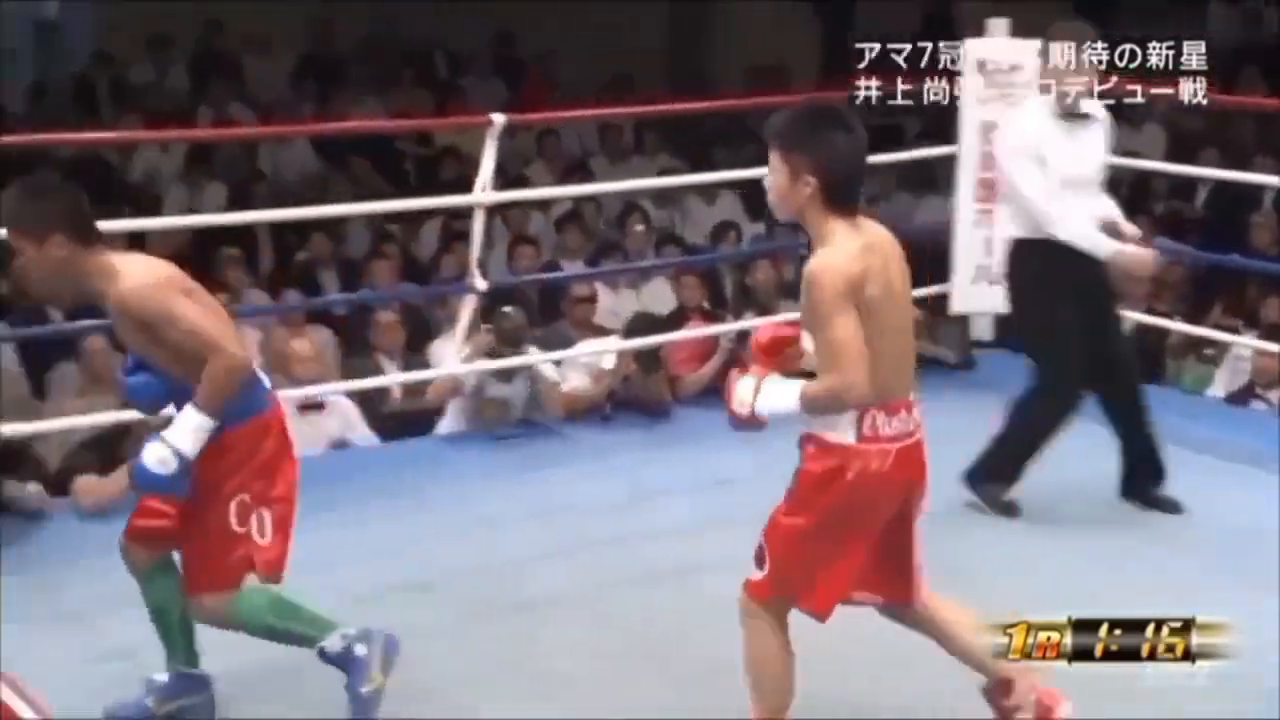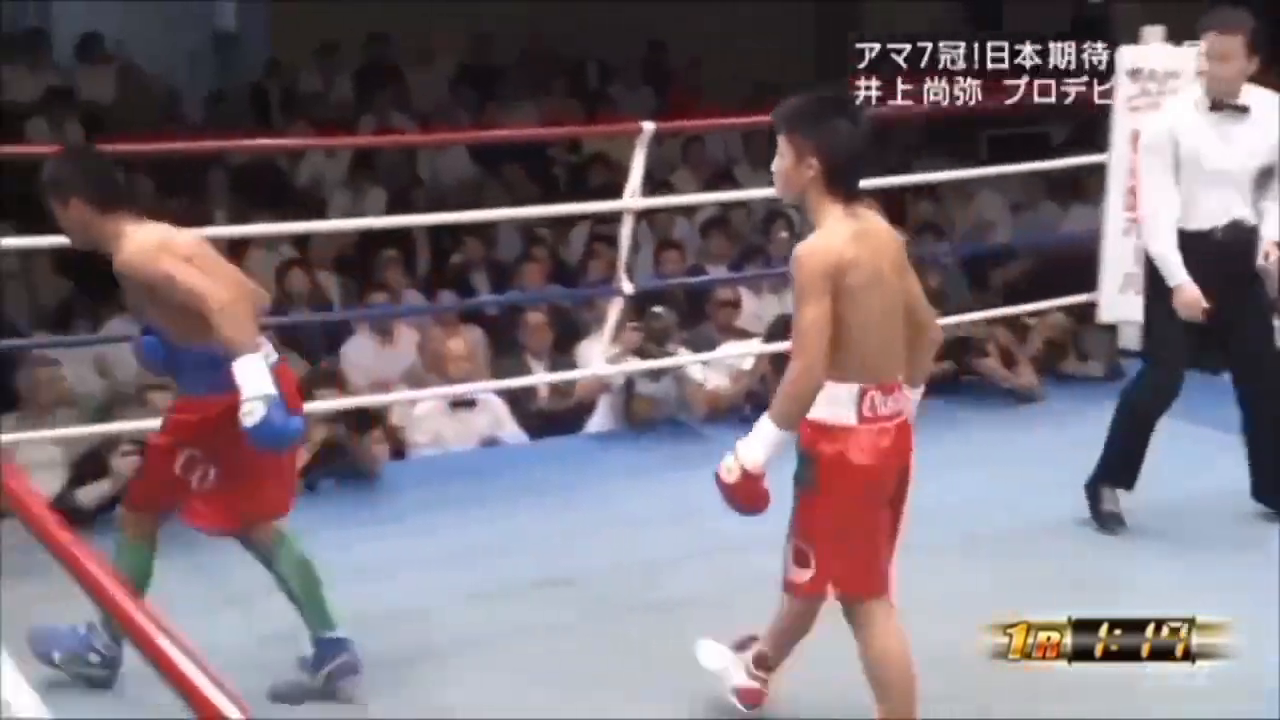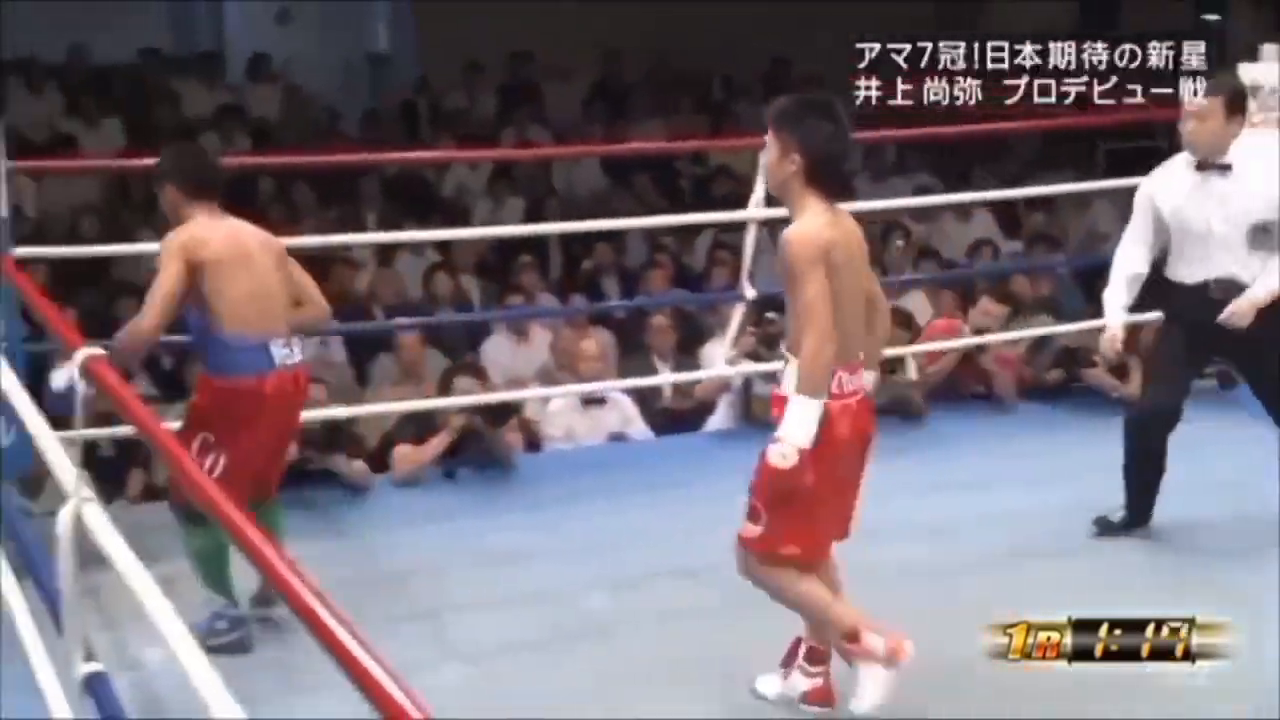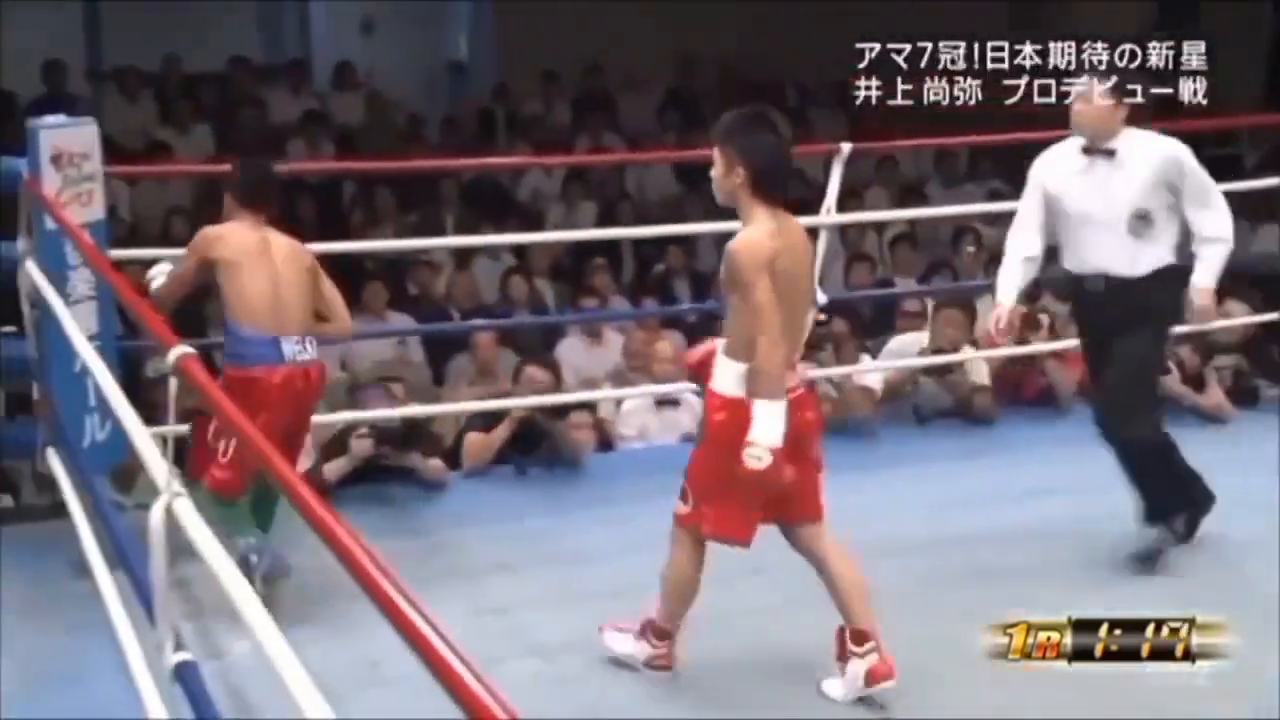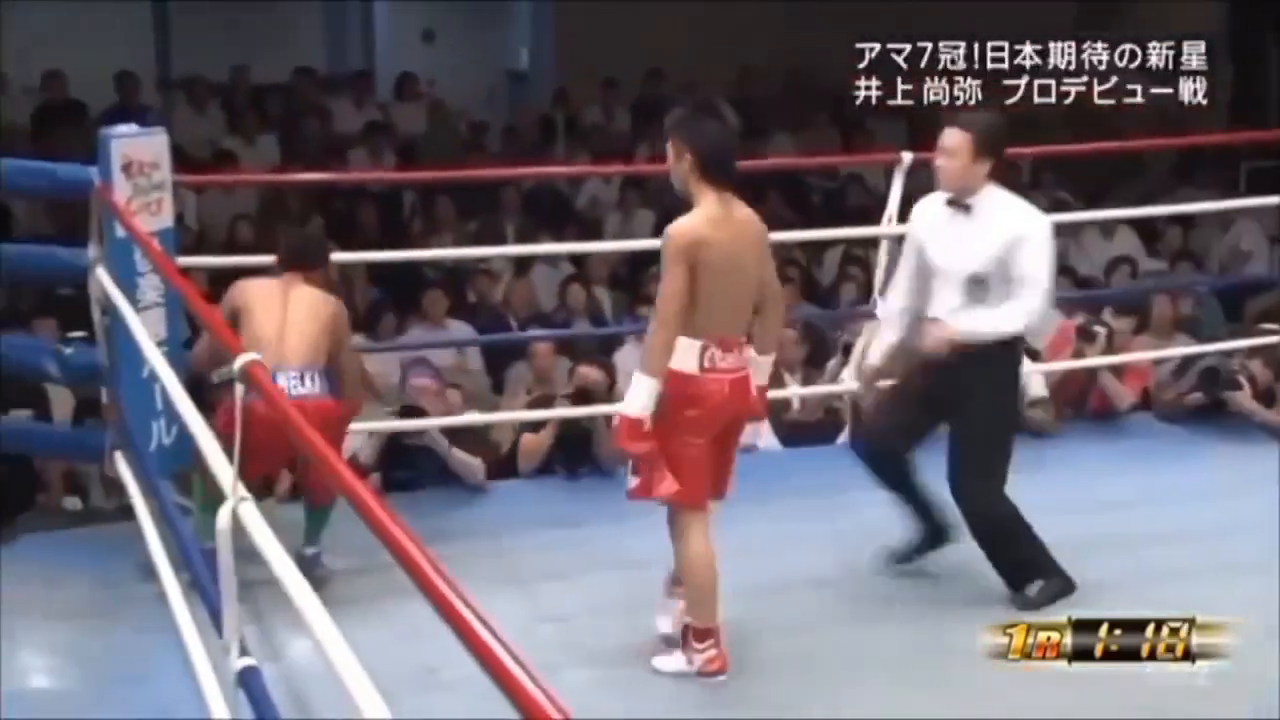
dt=0.3s
person 1, frame 1
left shoulder: (827, 268)
right shoulder: (880, 241)
left elbow: (853, 387)
left wrist: (767, 395)
right wrist: (805, 348)
left hip: (850, 457)
right hip: (903, 443)
left knee: (762, 605)
right knee: (901, 597)
person 1, frame 2
left shoulder: (818, 252)
right shoulder: (883, 232)
left elbow: (807, 373)
right elbow: (926, 327)
left wrist: (752, 450)
left hip: (843, 436)
right hip: (886, 426)
left knee: (864, 598)
right knee: (807, 567)
person 1, frame 3
left shoulder: (803, 236)
right shoulder: (845, 226)
left elbow: (818, 343)
right elbow: (877, 316)
left wrist: (793, 436)
left hip: (816, 410)
right hip: (851, 400)
left knee: (762, 555)
right knee: (809, 548)
left ankle: (868, 645)
person 1, frame 4
left shoulder: (748, 247)
right shoulder: (796, 233)
left elbow: (768, 345)
left wrist: (764, 437)
left hip: (746, 405)
right hip: (795, 395)
left knee: (691, 531)
right knee: (809, 532)
left ankle: (656, 640)
right ankle: (866, 653)
person 1, frame 5
left shoulder: (684, 232)
right shoulder: (752, 223)
left elbow: (665, 326)
right elbow: (773, 307)
left wrist: (636, 400)
right wrist: (759, 371)
left hip: (692, 379)
right hip: (736, 376)
left knee: (688, 515)
right knee: (698, 503)
left ankle: (704, 645)
right ankle: (688, 595)
person 2, frame 1
left shoulder: (1098, 120)
right shoulder: (1020, 129)
right elbow: (1045, 210)
left wrist: (1120, 223)
right wrist: (1115, 251)
left hip: (1088, 261)
right hip: (1041, 263)
left knee: (1120, 371)
right knee: (1060, 383)
left ankle: (1143, 478)
right ankle: (990, 475)
person 2, frame 2
right shoulder: (1171, 119)
right elbow: (1157, 207)
right wrist: (1179, 280)
left hip: (1238, 257)
right hip: (1178, 258)
right knee: (1161, 380)
right ankle: (1107, 484)
person 2, frame 3
right shoulder: (1162, 182)
right elbow: (1134, 254)
right wrist: (1115, 317)
right hip: (1188, 307)
right knee: (1151, 411)
right ankle: (1137, 507)
person 2, frame 4
left shoulder: (1164, 154)
right shoulder: (1052, 164)
left elbow: (1212, 211)
right elbow: (1026, 234)
left wrist: (1205, 278)
right wrist: (1007, 296)
left hip: (1148, 296)
right hip: (1091, 299)
left knee: (1123, 417)
right knee: (1115, 419)
left ankle: (1166, 515)
right ankle: (1185, 501)
person 2, frame 5
left shoulder: (1021, 223)
right shoulder: (928, 212)
left elbow: (1031, 308)
right elbow: (908, 281)
left wrist: (958, 328)
right wrist: (883, 342)
left hip: (988, 360)
right hip: (935, 353)
left knee: (974, 482)
right knee: (876, 440)
left ankle: (1041, 575)
right ankle: (930, 524)
person 3, frame 1
left shoulder: (136, 287)
right shoulder: (112, 280)
left elbow: (232, 358)
right elbow: (196, 338)
left wrist: (179, 440)
right wrist: (149, 389)
left hip: (240, 435)
right hip: (210, 432)
left knee: (213, 599)
right knee: (142, 547)
left ankle: (354, 649)
person 3, frame 2
left shoulder: (133, 255)
right shoulder: (170, 236)
left elbow: (218, 302)
right elbow: (256, 299)
left wrist: (256, 390)
left hip: (223, 396)
right hip: (250, 383)
left knee: (136, 518)
right knee: (257, 527)
left ankle: (100, 648)
right ankle: (332, 652)
person 3, frame 3
left shoulder: (183, 240)
right shoulder: (261, 236)
left elbow: (147, 328)
right elbow: (319, 310)
left hip: (237, 380)
right hip: (288, 371)
left knee: (193, 499)
right knee: (254, 481)
left ankle: (231, 617)
person 3, frame 4
left shoulder: (212, 238)
right shoulder: (301, 251)
left elbow: (162, 299)
right elbow: (343, 326)
left wrist: (157, 280)
left hip: (254, 370)
right hip: (307, 369)
left knee: (214, 474)
left ankle: (254, 547)
right ankle: (253, 549)
person 3, frame 5
left shoulder: (244, 290)
right shoulder: (333, 305)
left elbow: (199, 360)
right elbow: (354, 392)
left hip: (259, 403)
right hip: (315, 405)
right knee: (322, 474)
right ankle: (310, 551)
